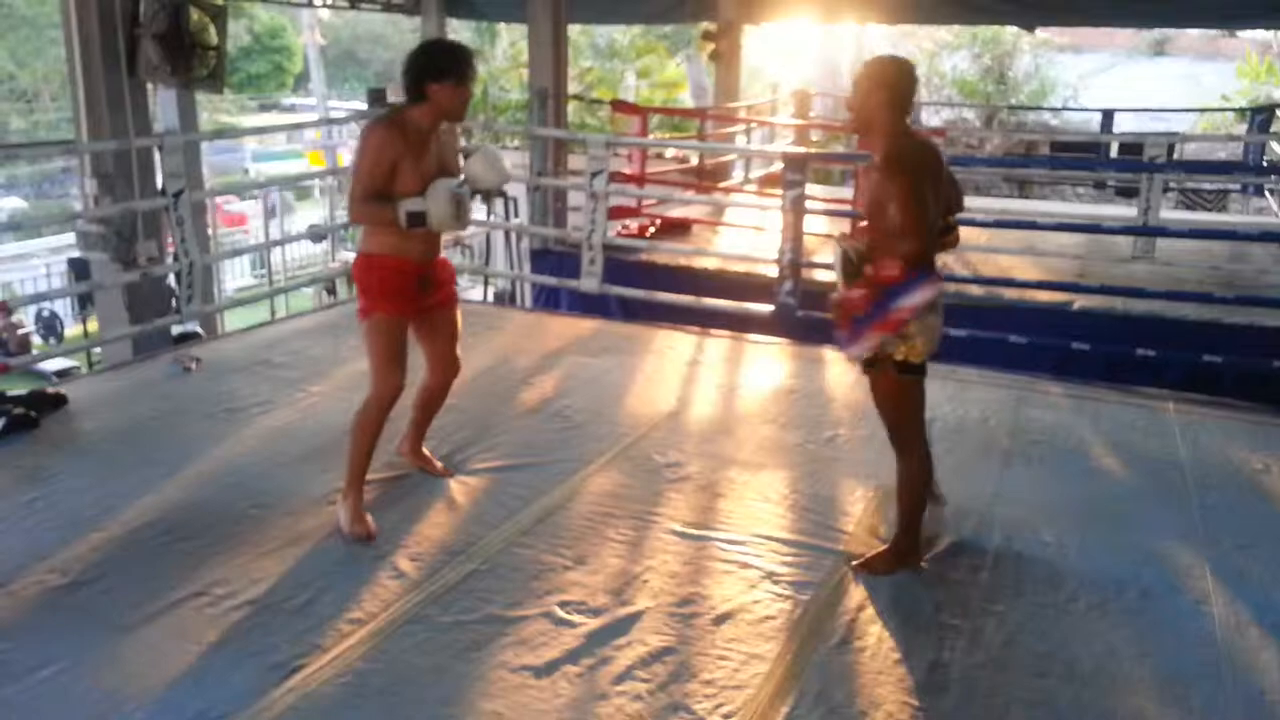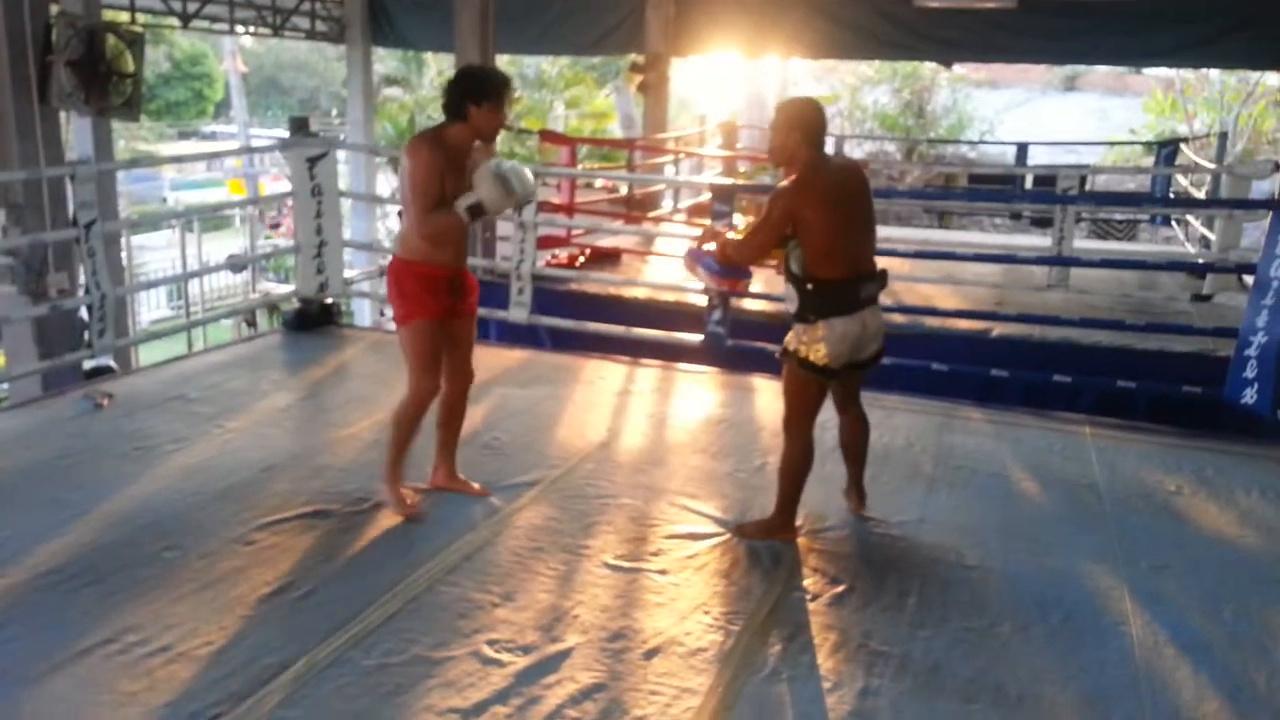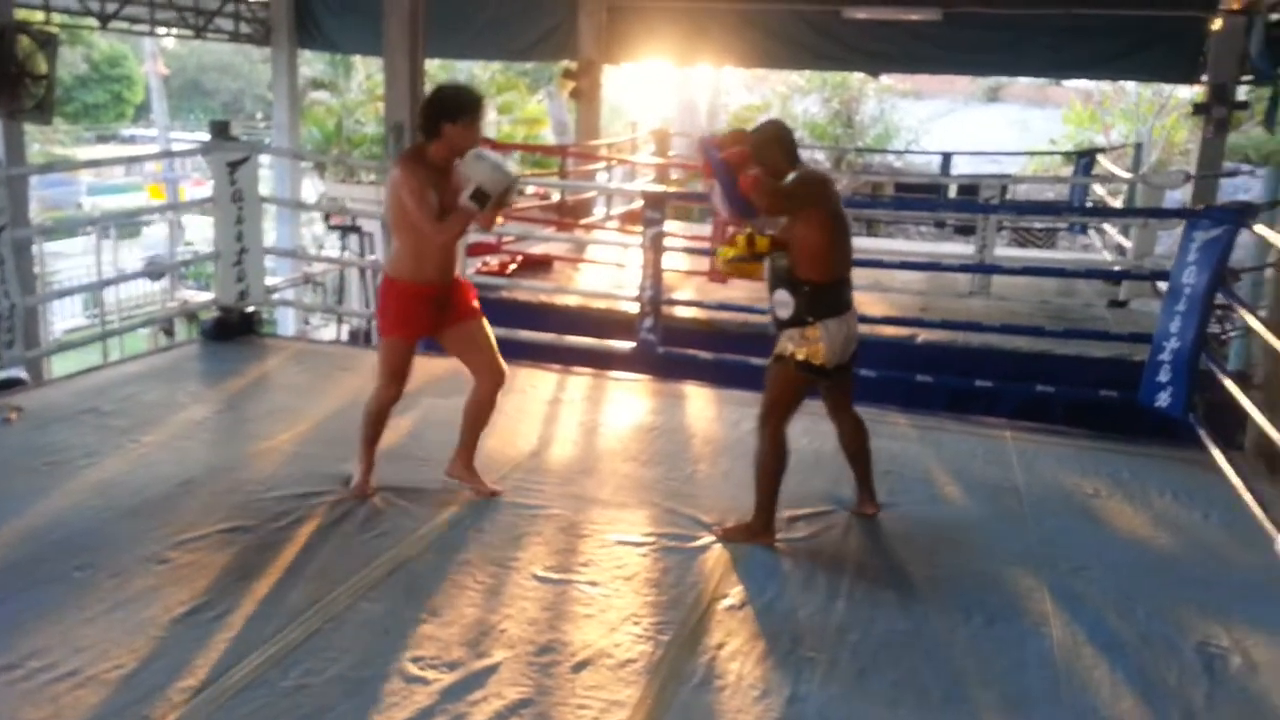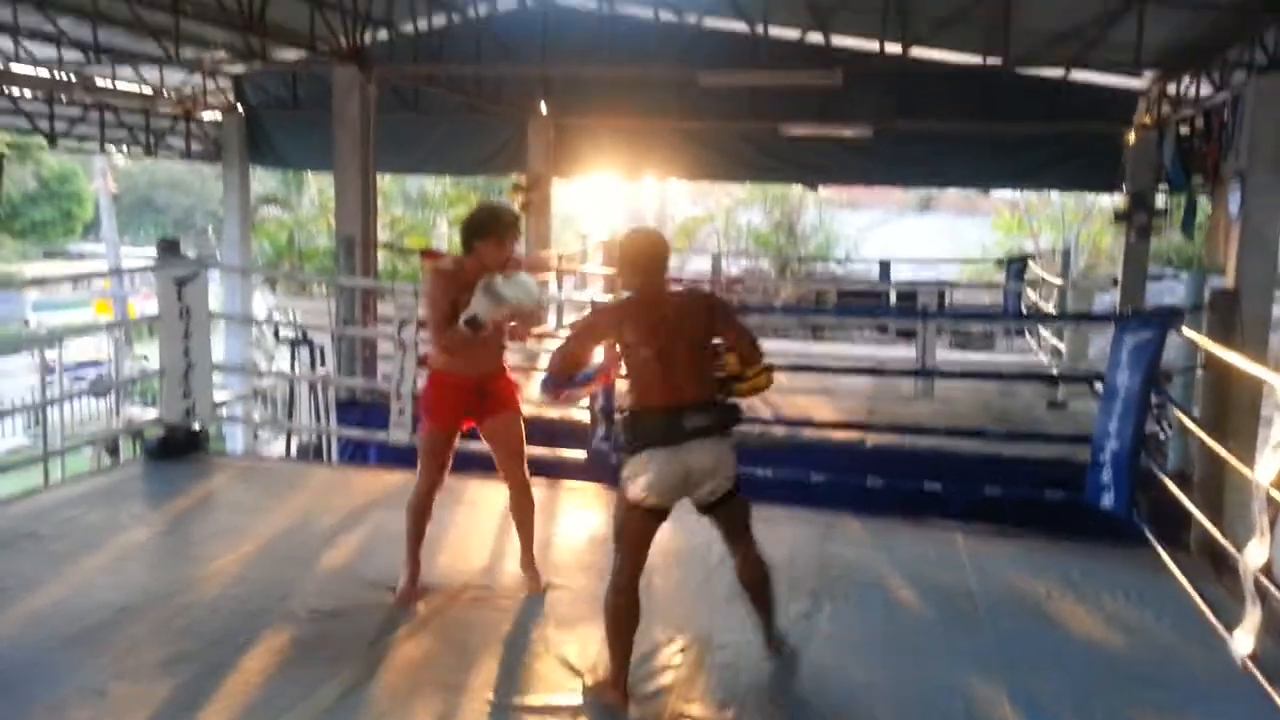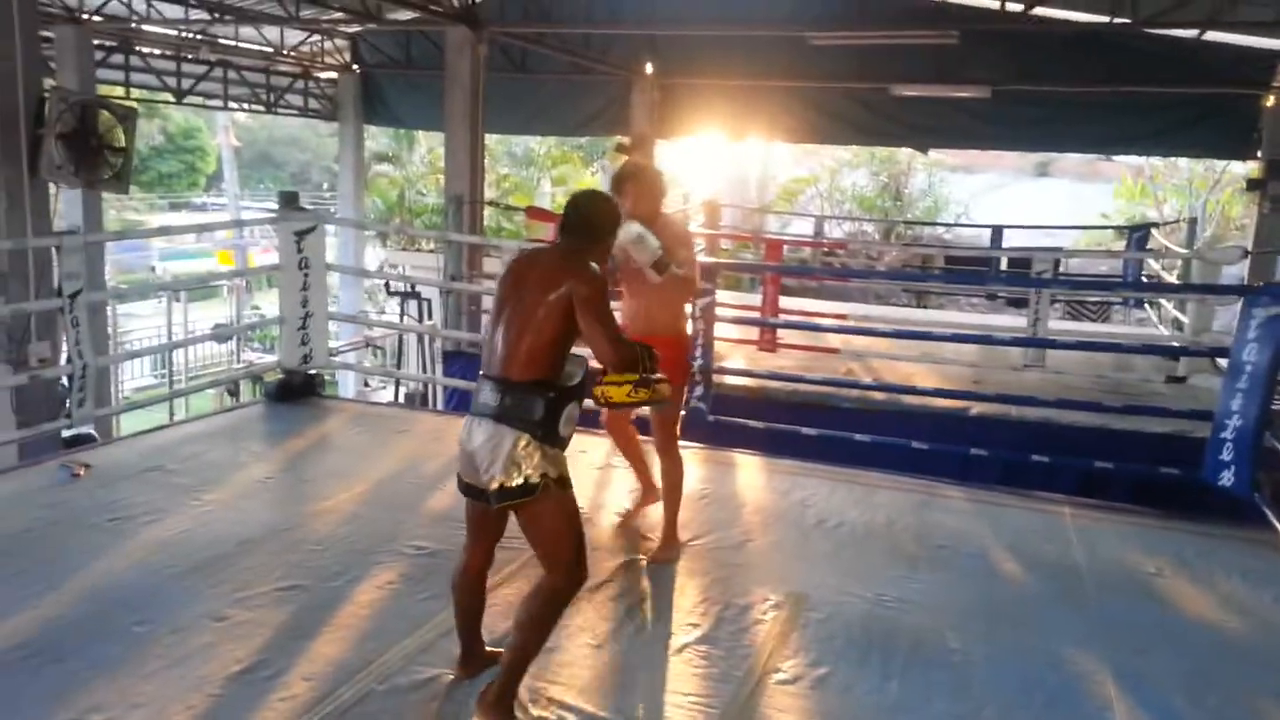
dt=1s
person 1, frame 1
left shoulder: (888, 166)
right shoulder: (922, 150)
left elbow: (911, 245)
right elbow: (951, 202)
right hip: (913, 307)
left knee: (905, 432)
right knee: (904, 420)
left ankle: (906, 545)
right ankle: (924, 487)
person 1, frame 2
left shoulder: (795, 192)
right shoulder: (853, 173)
left elbow: (749, 251)
left wrist: (717, 240)
right wrist: (778, 228)
left hip: (824, 322)
right hip: (865, 313)
left knee: (797, 425)
right knee: (849, 403)
left ankle: (782, 521)
right ankle: (855, 490)
person 1, frame 3
left shoulder: (801, 185)
right shoulder: (816, 184)
left elbow: (764, 199)
right wrist: (760, 247)
left hip: (812, 326)
right hip: (838, 318)
left knee: (771, 423)
right knee: (842, 410)
left ankle: (761, 525)
right ankle: (866, 495)
person 1, frame 4
left shoulder: (617, 312)
right shoulder: (703, 303)
left elbow: (562, 367)
right elbow: (751, 355)
left hip: (654, 454)
right hip: (711, 446)
left knee: (626, 572)
right knee: (742, 545)
left ankle: (616, 683)
right ankle: (771, 637)
person 1, frame 5
left shoulder: (521, 264)
right shoulder: (584, 278)
right elbow: (612, 353)
right wrist: (647, 356)
left hip: (481, 422)
right hip: (523, 436)
left knee: (478, 548)
right knee: (566, 572)
left ankle: (470, 655)
person 2, frame 1
left shoulder: (444, 134)
right shoulder: (384, 134)
right elbow: (358, 208)
right wrist: (417, 213)
left hip: (432, 270)
right hip: (385, 273)
left knee: (445, 368)
right knee: (387, 386)
left ankle: (413, 444)
right ankle: (351, 496)
person 2, frame 2
left shoulder: (478, 151)
right shoulder: (426, 149)
right elbow: (423, 225)
left wrist: (505, 195)
right wrist: (476, 204)
left hip: (455, 277)
right hip: (415, 277)
left knee: (459, 380)
right knee: (425, 386)
left ankle: (445, 471)
right ankle: (393, 475)
person 2, frame 3
left shoulder: (455, 167)
right shoulder: (410, 170)
left elbow: (484, 222)
right elbow: (441, 233)
left wrist: (497, 194)
right wrist: (478, 195)
left hip: (450, 290)
right hip: (406, 293)
left knee: (492, 374)
right knee: (389, 390)
left ankle: (463, 463)
right ankle: (365, 467)
person 2, frame 4
left shoulder: (510, 271)
right shoulder: (444, 276)
left elbow: (523, 330)
right elbow: (442, 343)
left wrist: (522, 314)
left hip: (494, 384)
right hip: (448, 385)
left knee: (517, 477)
right knee: (429, 482)
left ankle: (528, 560)
right ankle: (411, 569)
person 2, frame 5
left shoulder: (674, 233)
right shoulder: (618, 231)
left elbow: (689, 288)
left wrist: (657, 264)
left hip: (666, 345)
right hip: (628, 338)
left knee: (664, 438)
right knee: (615, 421)
left ankle: (671, 532)
right ankle: (648, 488)
